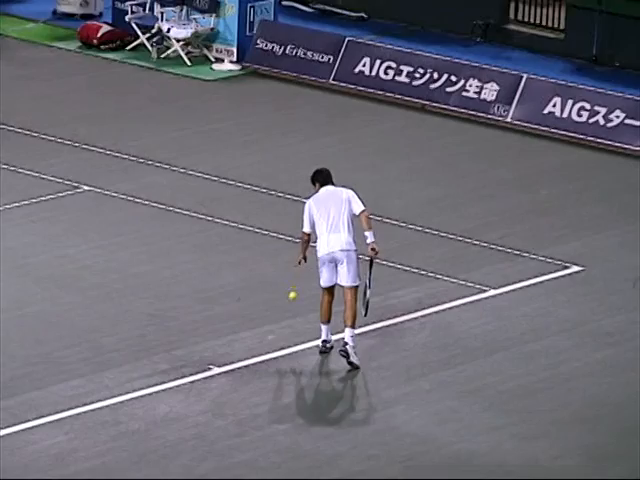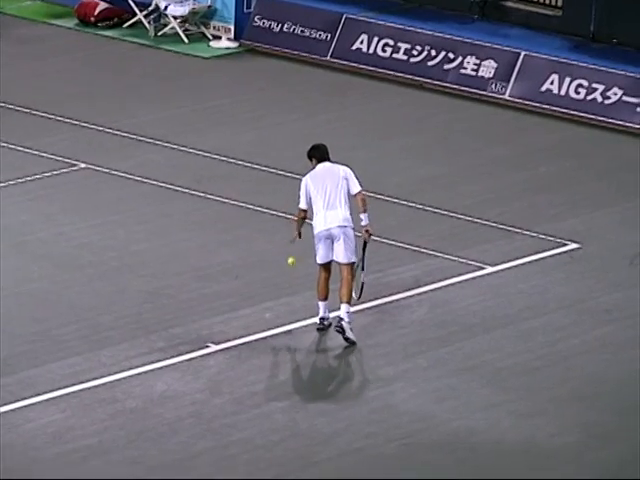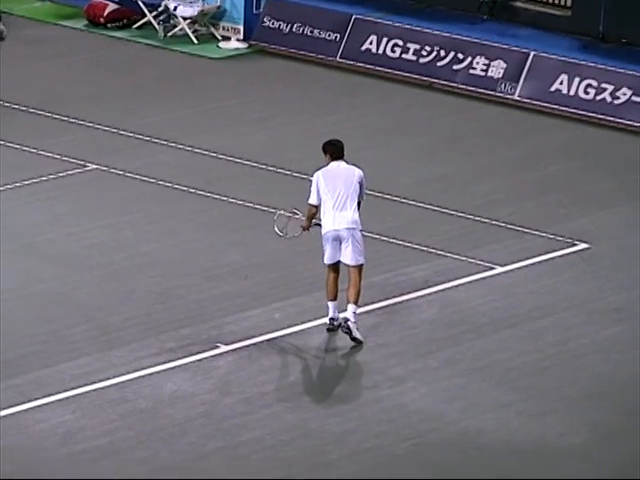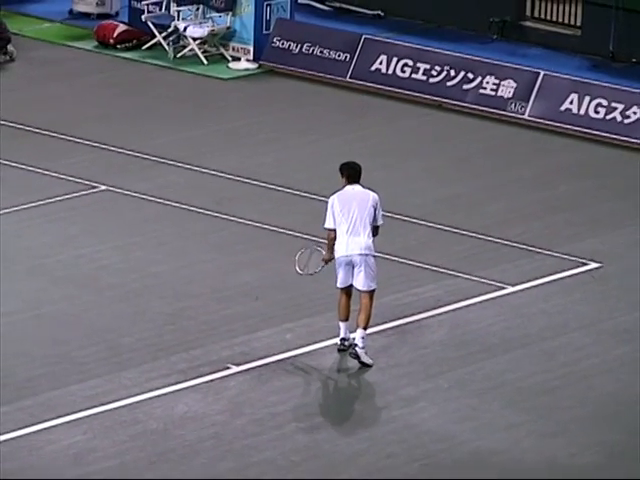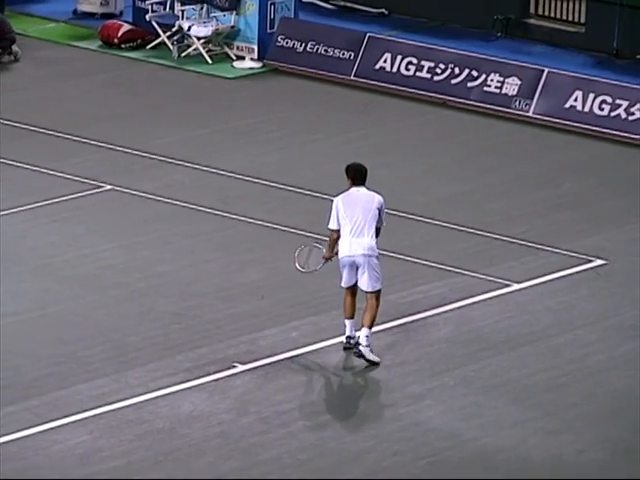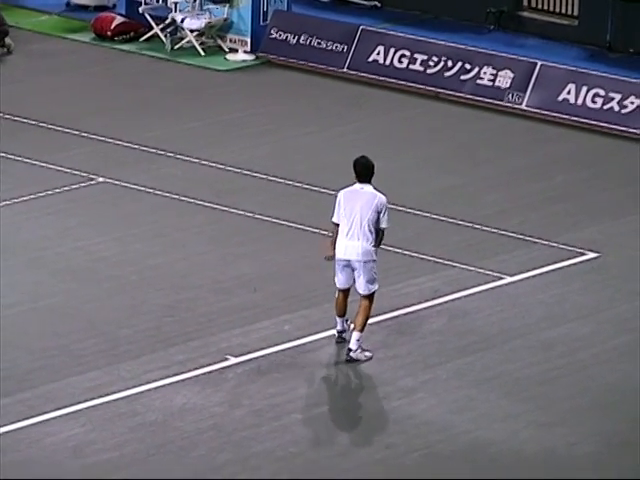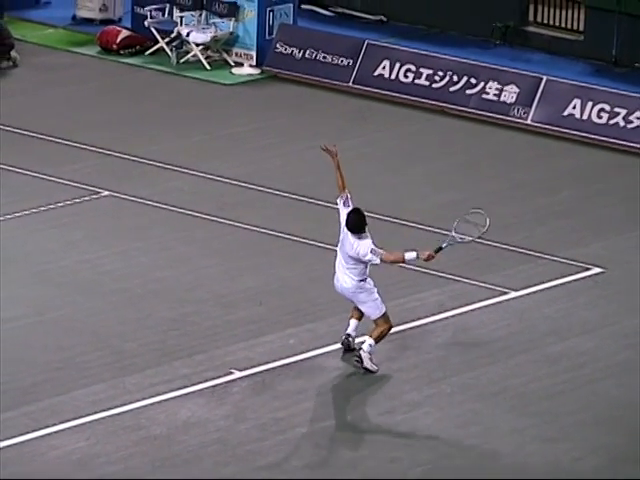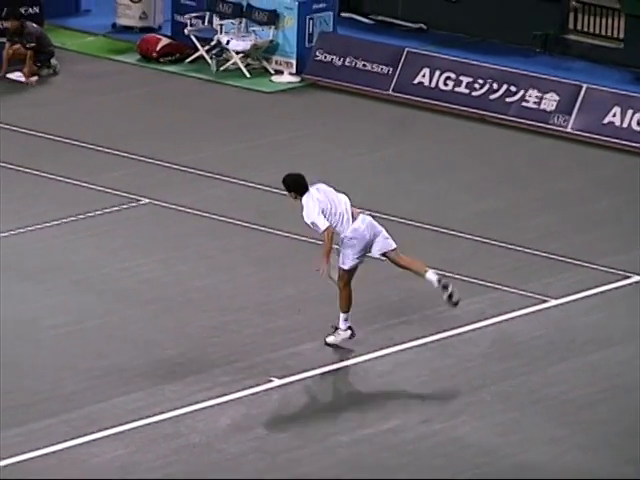
dt=0.7s
person 1, frame 1
left shoulder: (311, 202)
right shoulder: (346, 193)
left elbow: (306, 236)
right elbow: (364, 215)
left wrist: (302, 254)
right wrist: (371, 241)
left hip: (325, 251)
right hip: (346, 248)
left knee: (327, 294)
right knee: (350, 295)
left ankle: (325, 340)
right ankle: (348, 342)
person 1, frame 2
left shoulder: (308, 178)
right shoulder: (344, 171)
left elbow: (303, 213)
right elbow: (360, 197)
left wrist: (297, 229)
right wrist: (365, 223)
left hip: (321, 228)
right hip: (343, 225)
left knee: (324, 270)
right knee: (347, 272)
left ankle: (323, 317)
right ankle: (344, 319)
person 1, frame 3
left shoulder: (319, 175)
right shoulder: (357, 173)
left elbow: (313, 209)
left wrist: (307, 222)
left hip: (329, 228)
right hip: (351, 226)
left knee: (332, 271)
right knee: (355, 273)
left ankle: (332, 317)
right ankle: (350, 319)
person 1, frame 4
left shoulder: (335, 199)
right shoulder: (372, 197)
left elbow: (331, 233)
right elbow: (375, 230)
left wrist: (329, 253)
left hip: (342, 252)
right hip: (364, 251)
left knee: (344, 293)
right knee: (366, 297)
left ankle: (343, 338)
right ankle: (358, 344)
person 1, frame 5
left shoulder: (340, 200)
right shoulder: (377, 199)
left elbow: (335, 234)
left wrist: (329, 251)
left hip: (346, 252)
right hip: (367, 252)
left knee: (349, 291)
right knee: (373, 298)
left ankle: (349, 337)
right ankle: (363, 343)
person 1, frame 6
left shoulder: (343, 194)
right shoulder: (380, 200)
right elbow: (380, 233)
left wrist: (332, 248)
right wrist: (372, 248)
left hip: (343, 251)
right hip: (364, 254)
left knee: (342, 292)
right knee: (366, 300)
left ankle: (341, 331)
right ankle: (354, 347)
person 1, frame 7
left shoulder: (346, 218)
right shoulder: (362, 246)
left elbow: (342, 190)
right elbow: (389, 257)
left wrist: (335, 161)
right wrist: (417, 255)
left hip: (340, 282)
right hip: (357, 287)
left knee: (361, 306)
right knee: (384, 325)
left ankle: (350, 334)
right ankle: (365, 349)
person 1, frame 8
left shoulder: (308, 211)
right shoulder: (318, 188)
left elbow: (328, 231)
left wrist: (325, 258)
left hip: (352, 234)
right hip: (365, 222)
left knee: (343, 281)
right knee: (398, 257)
left ankle: (345, 327)
right ankle: (435, 279)
